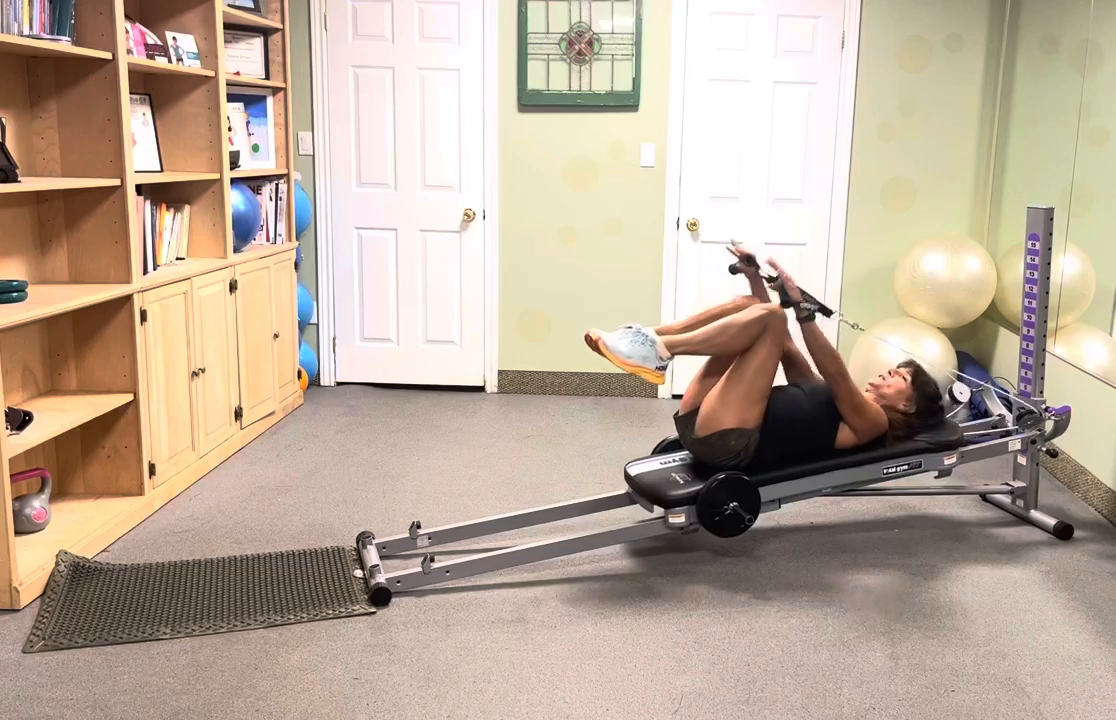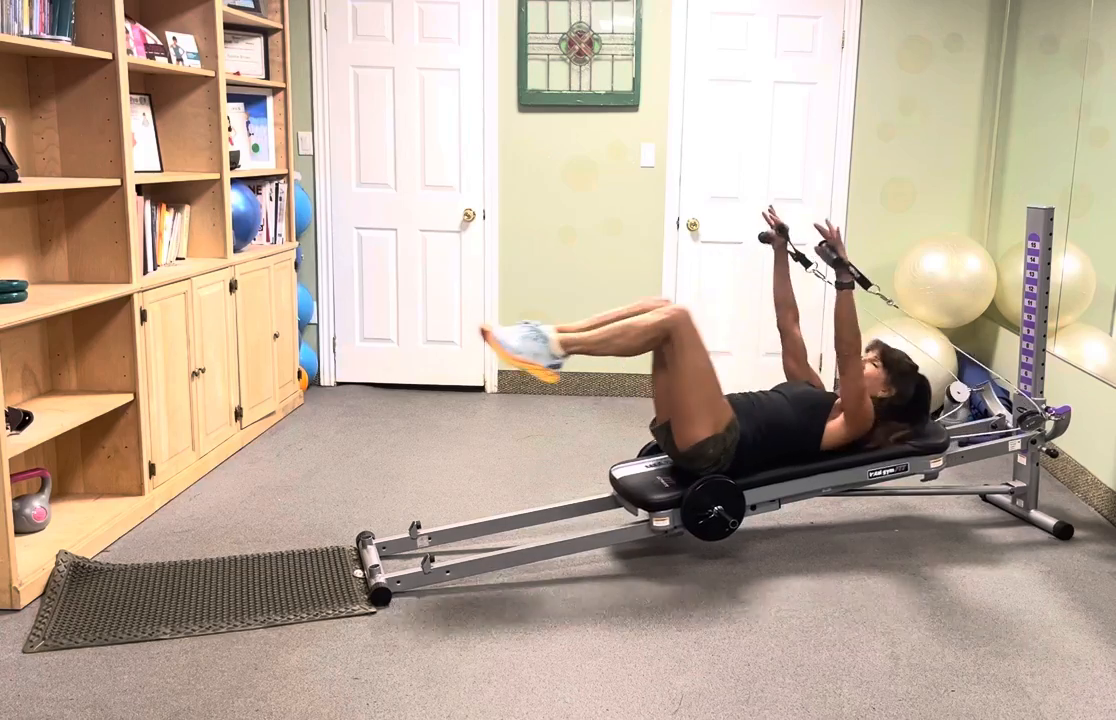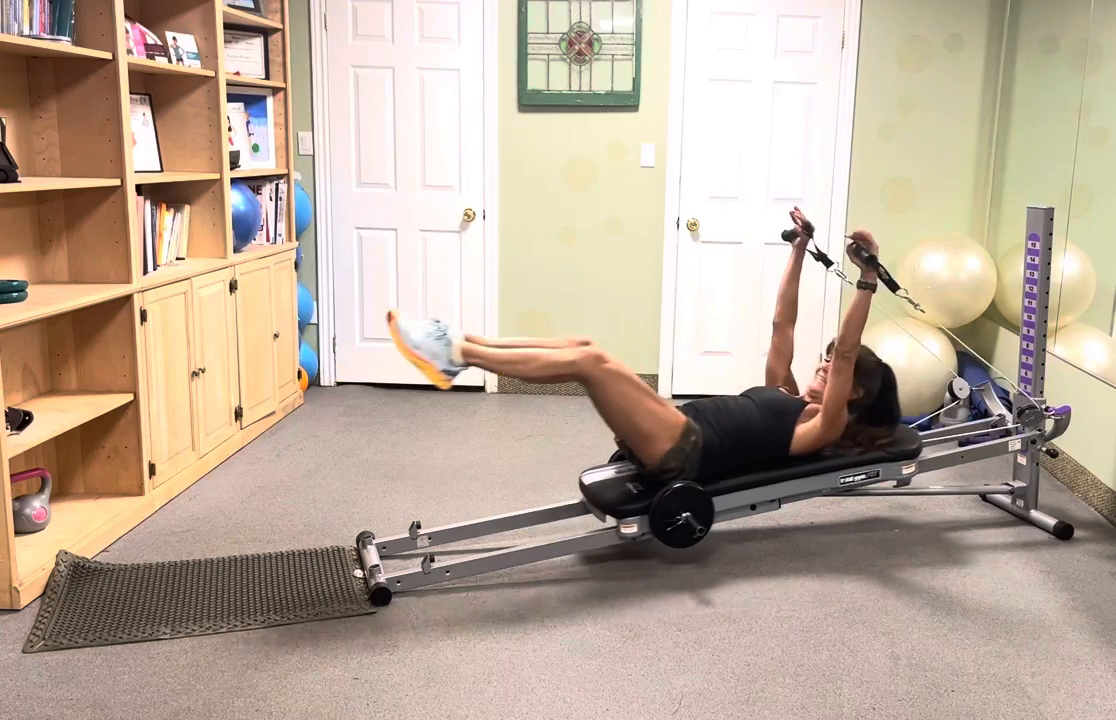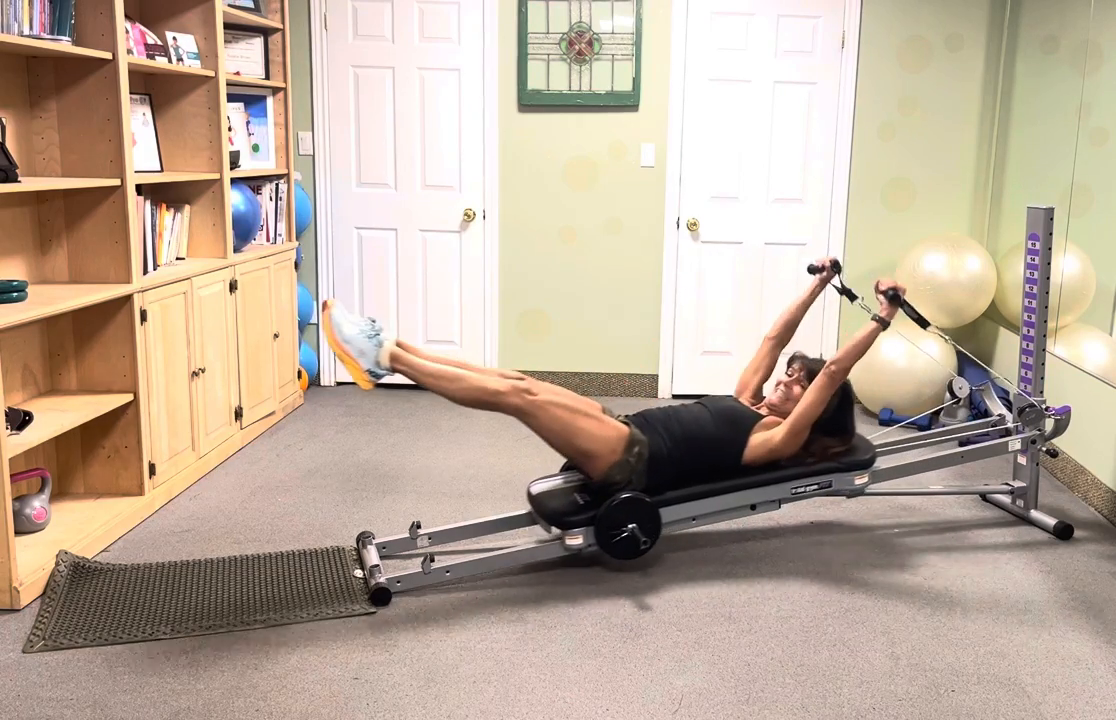
dt=0.3s
person 1, frame 1
left shoulder: (872, 423)
right shoulder: (832, 399)
left elbow: (835, 371)
right elbow: (788, 352)
left wrist: (801, 309)
right wrist: (755, 279)
left hip: (732, 441)
right hip: (700, 423)
left knee: (769, 316)
right knee: (749, 304)
left ankle: (658, 351)
right ankle: (647, 340)
person 1, frame 2
left shoulder: (857, 422)
right shoulder: (812, 392)
left elbow: (846, 349)
right elbow: (789, 325)
left wrist: (843, 277)
right wrist: (780, 253)
left hip: (715, 447)
right hip: (683, 431)
left knee: (674, 320)
right knee: (662, 307)
left ankle: (556, 347)
right ankle: (555, 341)
person 1, frame 3
left shoulder: (827, 429)
right shoulder: (785, 397)
left elbow: (845, 355)
right elbow: (781, 322)
left wrist: (866, 281)
right wrist: (798, 251)
left hip: (685, 452)
right hip: (673, 437)
left knee: (587, 360)
right knee: (580, 348)
left ankle: (456, 354)
right ankle: (458, 349)
person 1, frame 4
left shoulder: (782, 440)
right shoulder: (748, 409)
left elbow: (833, 374)
right elbow: (775, 340)
left wrist: (882, 319)
right wrist: (819, 284)
left hip: (635, 462)
right hip: (628, 435)
left knee: (517, 394)
right knee: (514, 380)
left ankle: (386, 358)
right ankle: (393, 351)
